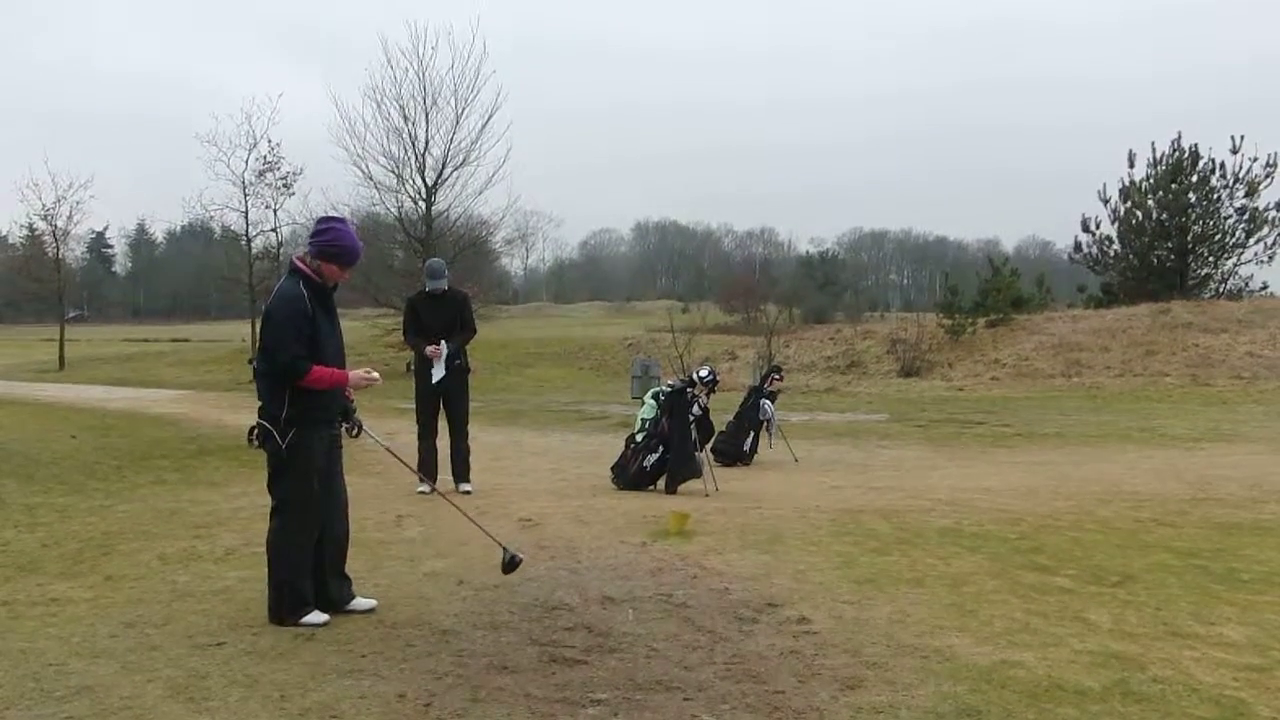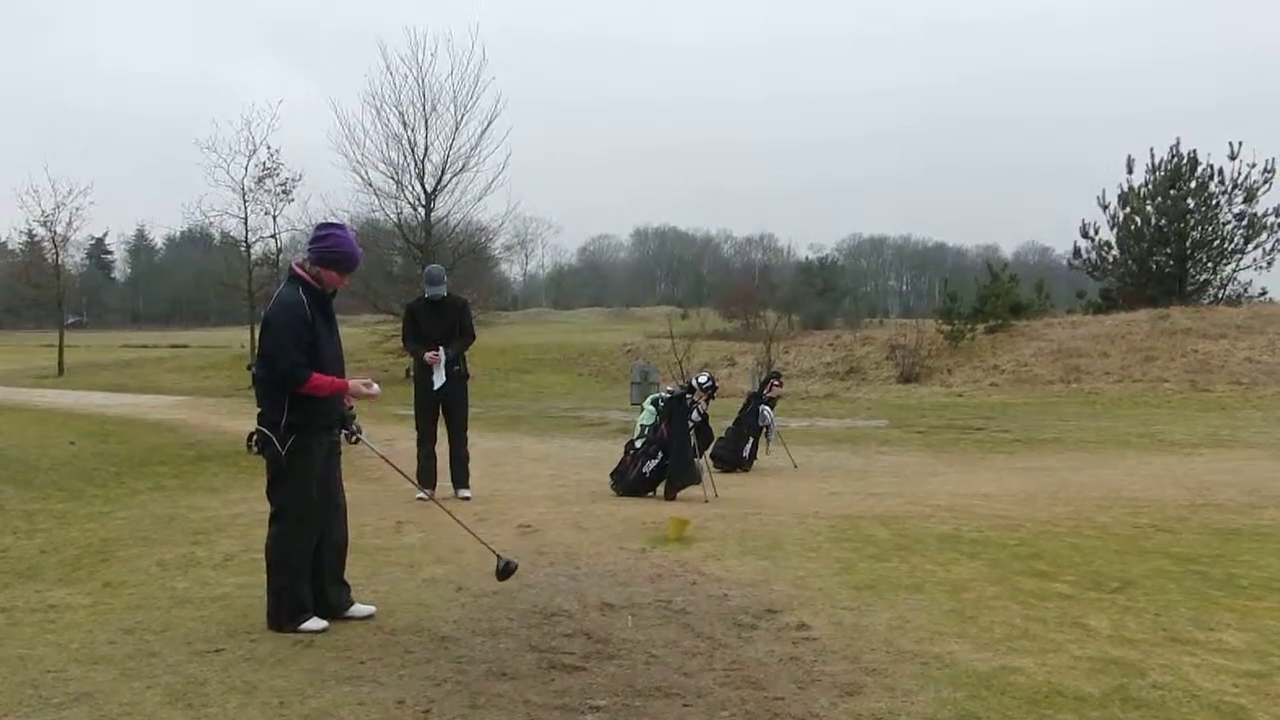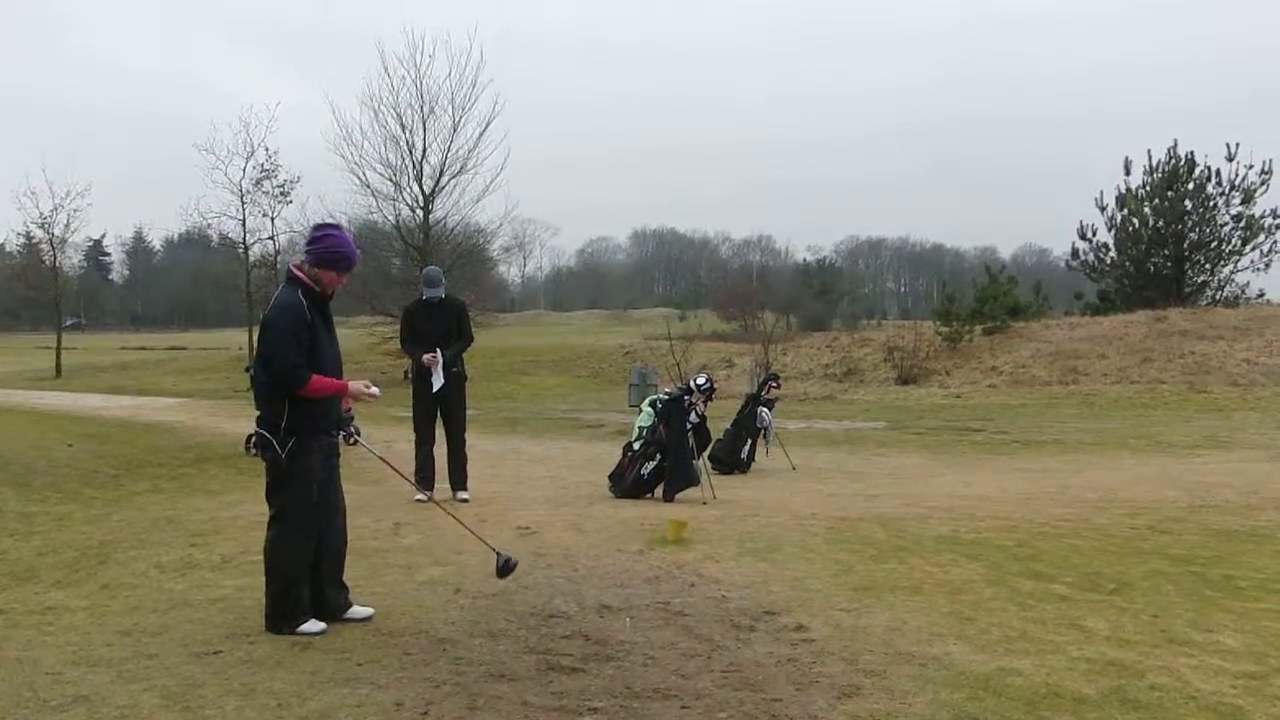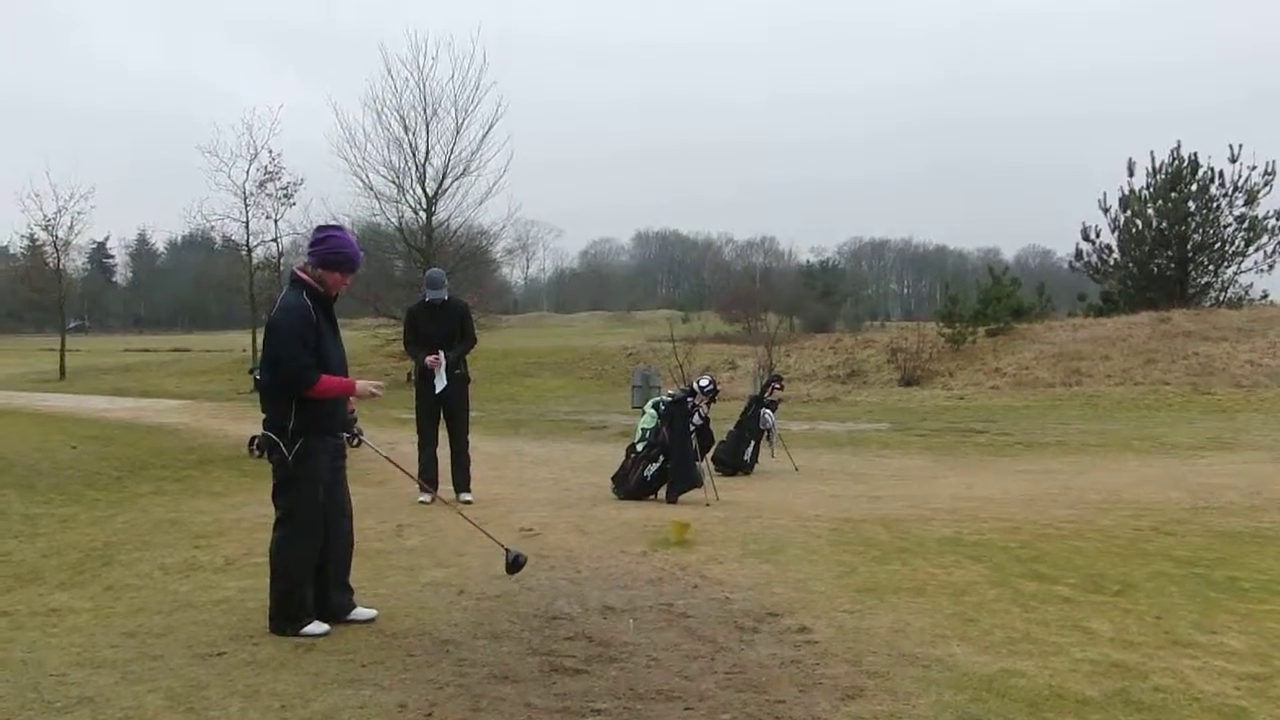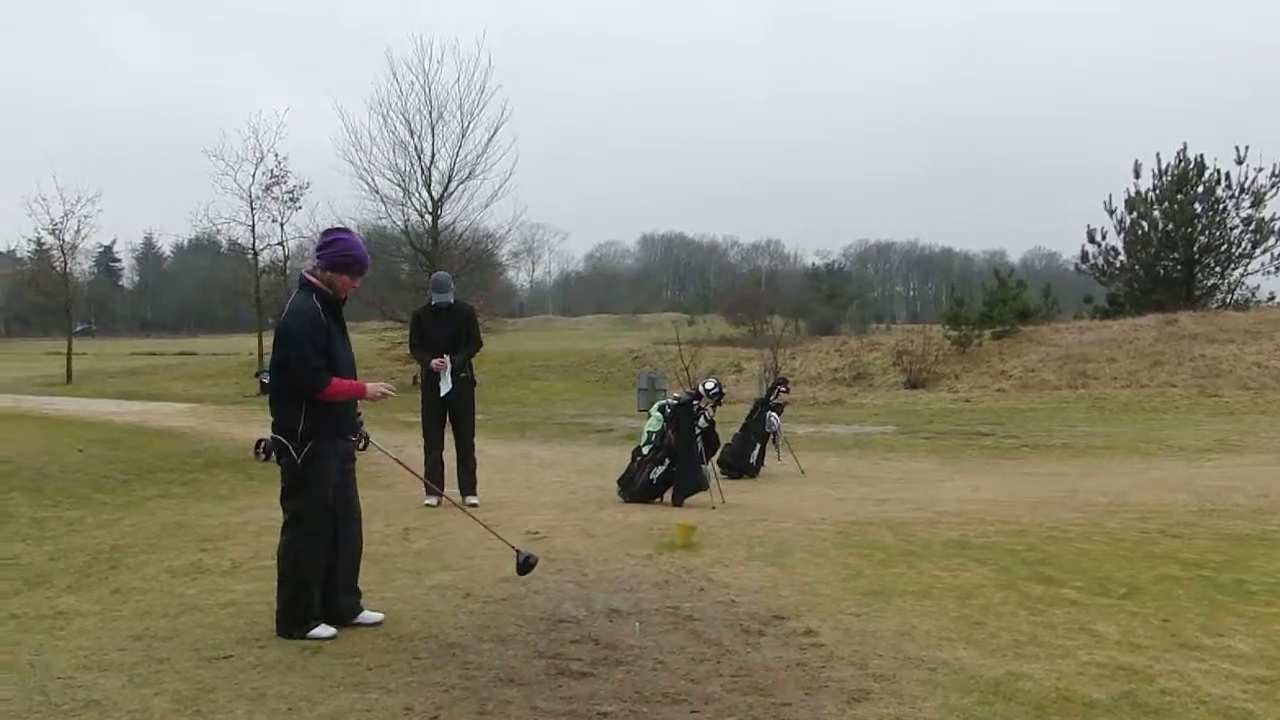
dt=0.2s
person 1, frame 1
left shoulder: (320, 292)
right shoulder: (289, 299)
right elbow: (293, 367)
left wrist: (342, 396)
right wrist: (345, 379)
left hip: (322, 422)
right hip: (293, 426)
left knee: (332, 510)
right knee: (296, 515)
left ankle: (332, 592)
right ankle: (289, 605)
person 1, frame 2
left shoulder: (318, 299)
right shoulder: (289, 305)
right elbow: (292, 374)
left wrist: (341, 403)
right wrist: (344, 388)
left hip: (321, 429)
right hip: (292, 433)
left knee: (331, 517)
right knee: (295, 521)
left ankle: (331, 598)
right ankle: (288, 611)
person 1, frame 3
left shoulder: (316, 301)
right shoulder: (287, 307)
right elbow: (292, 377)
left wrist: (339, 403)
right wrist: (344, 389)
left hip: (319, 431)
right hip: (291, 435)
left knee: (329, 519)
right knee: (294, 524)
left ankle: (329, 601)
right ankle: (286, 613)
person 1, frame 4
left shoulder: (320, 303)
right shoulder: (293, 310)
right elbow: (301, 378)
left wrist: (343, 407)
right wrist: (351, 388)
left hip: (325, 433)
right hip: (298, 437)
left knee: (336, 520)
right knee: (299, 525)
left ankle: (334, 602)
right ankle: (289, 615)
person 1, frame 5
left shoulder: (328, 306)
right shoulder: (302, 313)
right elbow: (311, 381)
left wrist: (351, 412)
right wrist: (362, 390)
left hip: (333, 436)
right hip: (306, 440)
left knee: (345, 524)
right knee: (307, 528)
left ankle: (342, 605)
right ankle: (297, 618)
person 2, frame 1
left shoulder: (460, 298)
right shoulder: (414, 302)
left elbow: (469, 330)
right elbow: (409, 334)
left wrist: (452, 347)
right wrist: (424, 348)
left hip: (455, 366)
right hip: (425, 368)
left knee: (459, 424)
right knee: (426, 426)
left ankle: (462, 478)
right ankle: (427, 479)
person 2, frame 2
left shoulder: (459, 304)
right shoulder: (414, 308)
left elbow: (468, 336)
right elbow: (408, 340)
left wrist: (450, 353)
right wrist: (423, 354)
left hip: (454, 372)
right hip: (424, 374)
left knee: (458, 431)
right knee: (425, 432)
left ankle: (461, 484)
right ankle: (426, 484)
person 2, frame 3
left shoulder: (457, 306)
right shoulder: (411, 310)
left elbow: (467, 338)
right elbow: (406, 342)
left wrist: (448, 355)
right wrist: (421, 356)
left hip: (452, 374)
right hip: (422, 376)
left knee: (456, 433)
right knee: (423, 434)
left ankle: (460, 486)
right ankle: (424, 486)
person 2, frame 4
left shoulder: (460, 308)
right shoulder: (414, 311)
left elbow: (470, 340)
right elbow: (409, 344)
left wrist: (451, 357)
right wrist: (424, 358)
left hip: (455, 376)
right hip: (426, 378)
left knee: (459, 435)
right knee: (426, 436)
left ankle: (463, 488)
right ankle: (427, 487)
person 2, frame 5
left shoulder: (466, 311)
right shoulder: (420, 315)
left elbow: (476, 343)
right elbow: (415, 347)
left wrist: (456, 360)
right wrist: (429, 361)
left hip: (461, 379)
right hip: (431, 381)
left knee: (465, 438)
right knee: (432, 439)
left ankle: (469, 491)
right ankle: (433, 491)
